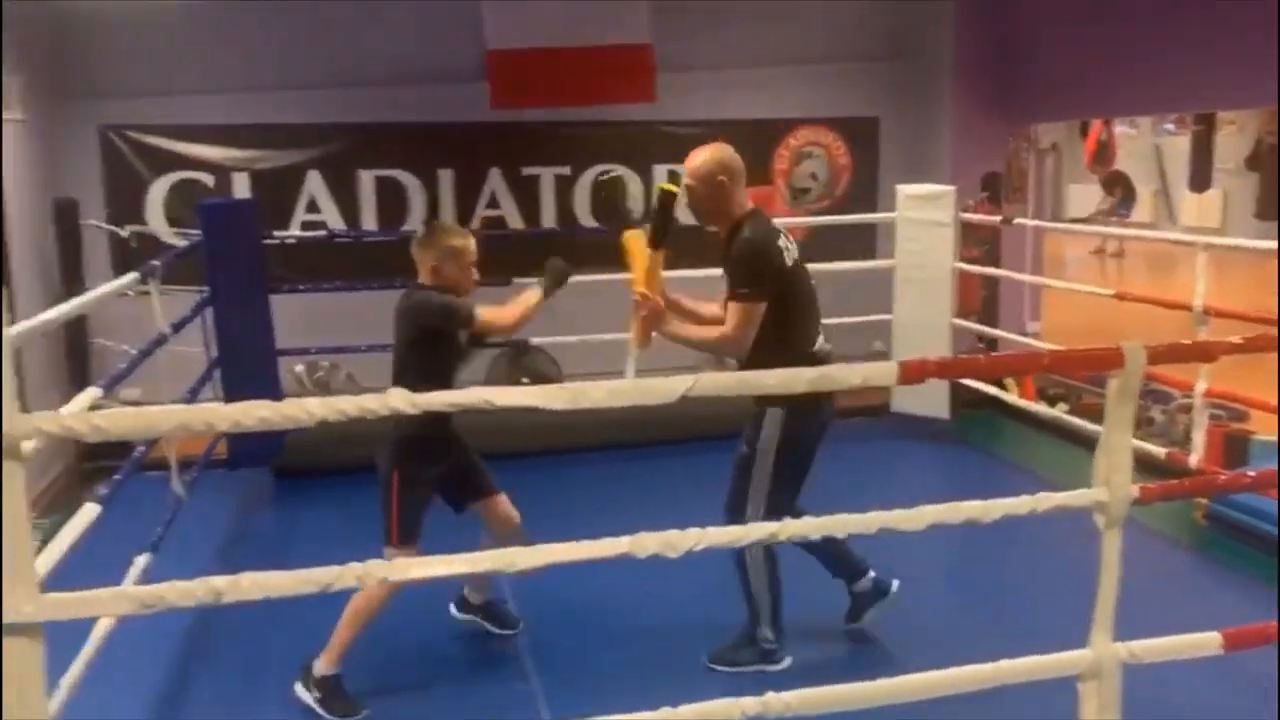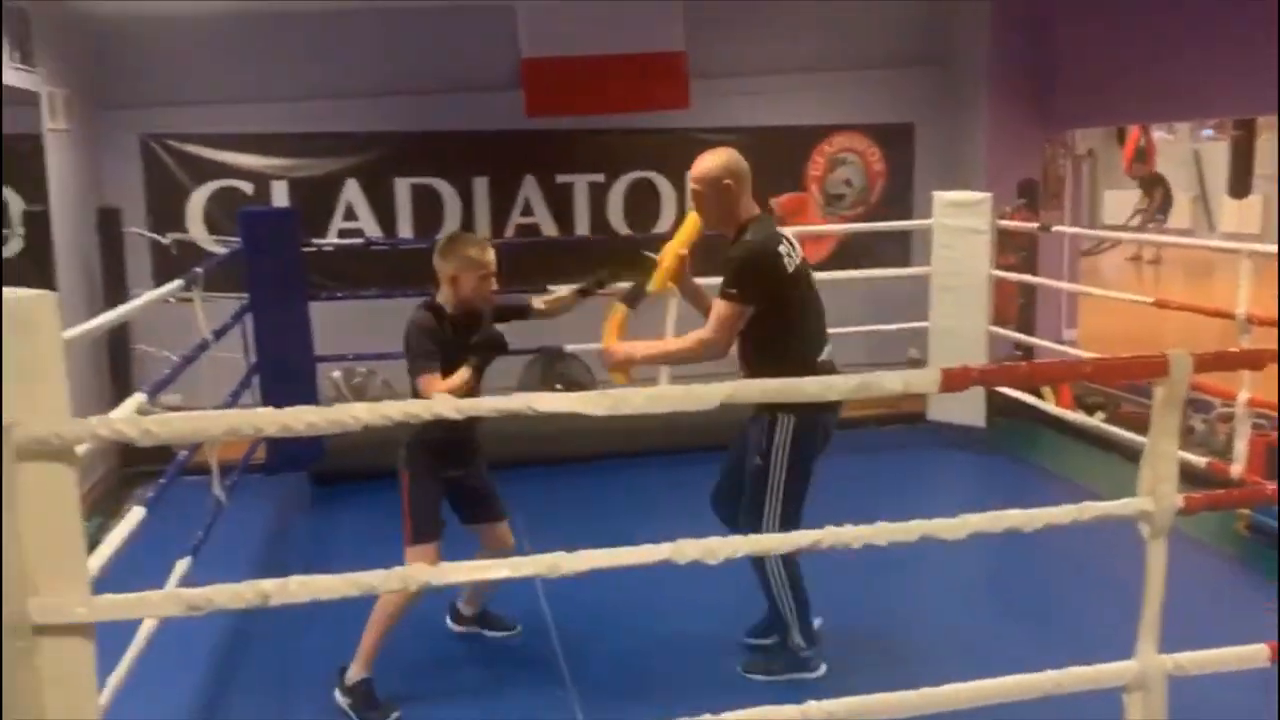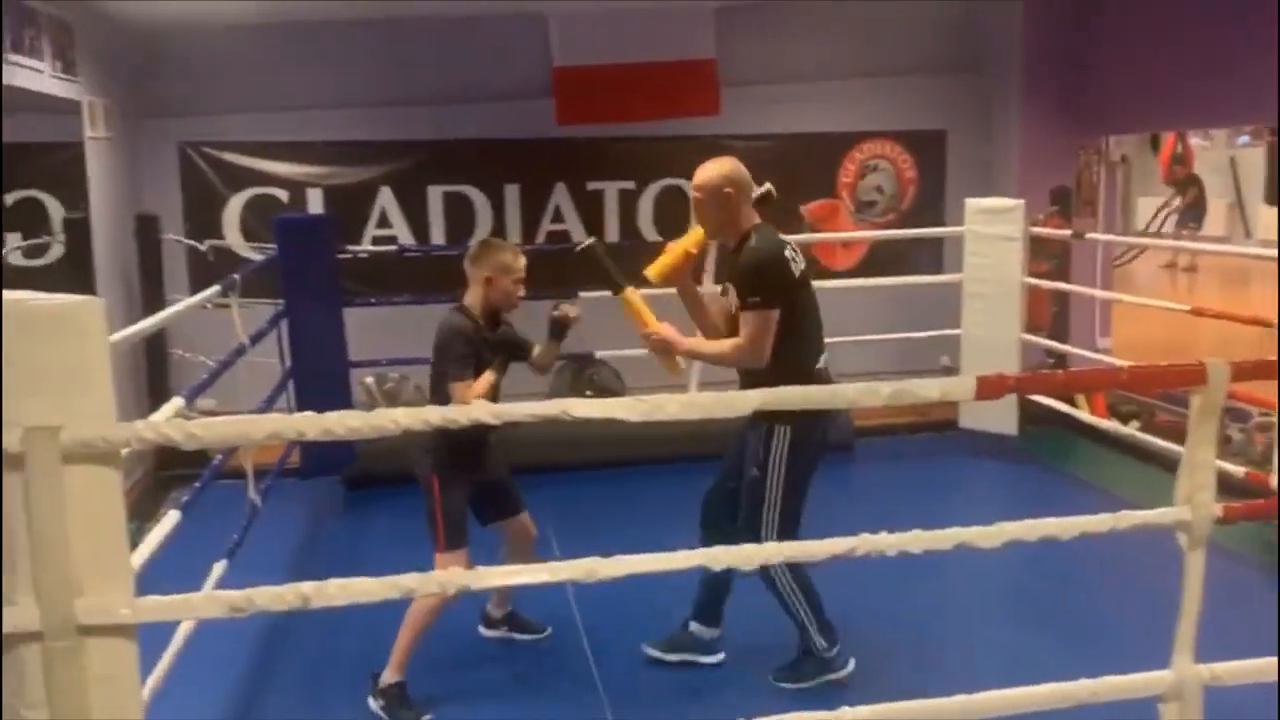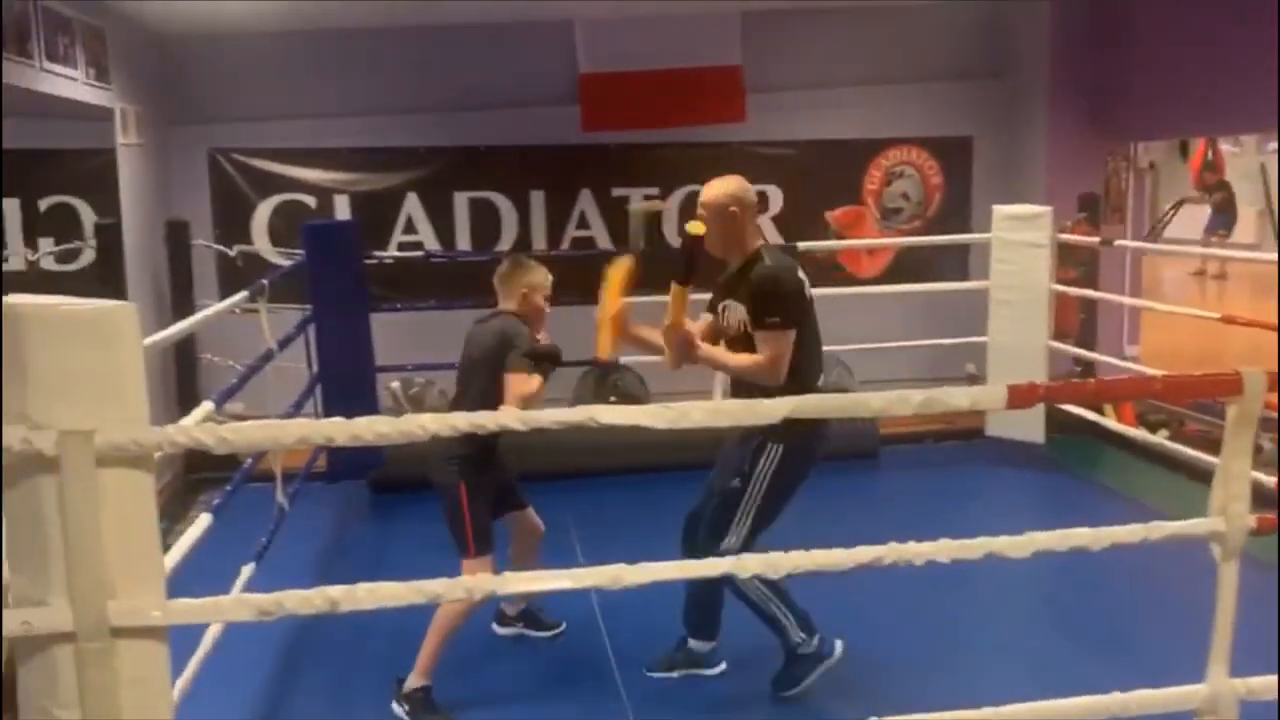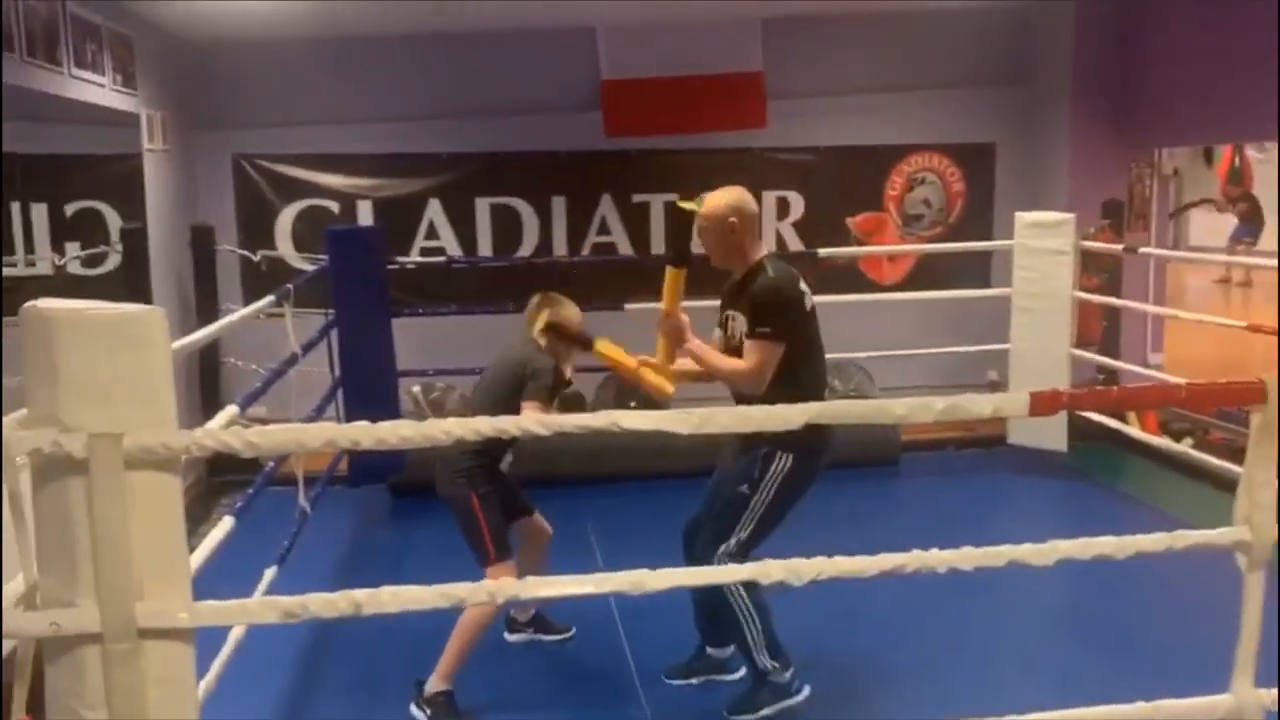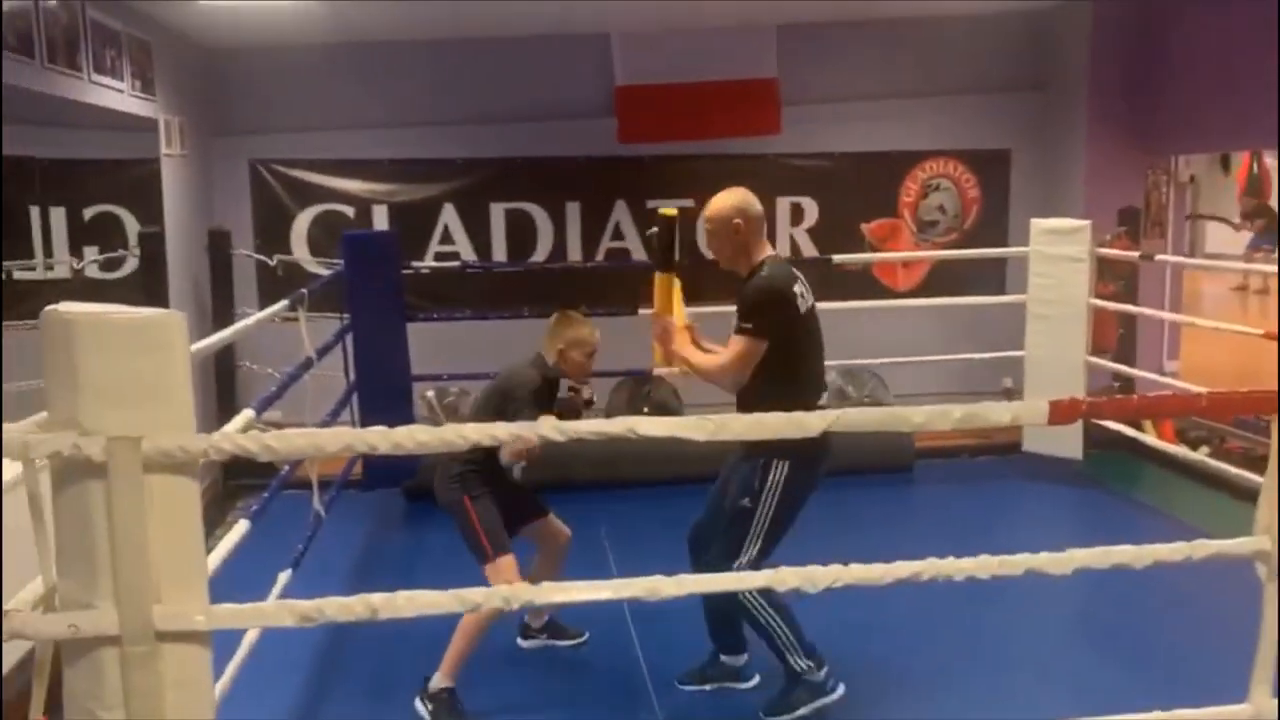
dt=0.1s
person 1, frame 1
left shoulder: (750, 245)
right shoulder: (753, 237)
left elbow: (737, 342)
right elbow: (727, 316)
left wrist: (667, 326)
right wrist: (672, 306)
left hip: (789, 399)
right hip: (799, 392)
left knee: (748, 516)
right knee: (773, 506)
left ankle: (765, 642)
right ankle: (862, 580)
person 1, frame 2
left shoulder: (755, 249)
right shoulder: (756, 240)
left elbow: (713, 343)
right elbow: (732, 317)
left wrist: (635, 353)
right wrist: (686, 286)
left hip: (798, 406)
right hip: (788, 400)
left knee: (767, 528)
right knee: (732, 503)
left ankle: (800, 650)
right ankle: (787, 614)
person 1, frame 3
left shoulder: (763, 259)
right shoulder: (743, 255)
left elbow: (753, 352)
right elbow: (722, 329)
left wrist: (673, 342)
right wrist: (687, 293)
left hip: (794, 416)
right hip: (772, 412)
left knee: (768, 539)
right knee: (719, 515)
left ankle: (825, 651)
right ankle: (702, 633)
person 1, frame 4
left shoulder: (773, 276)
right shoulder: (736, 275)
left elbow: (771, 371)
right elbow: (700, 341)
left wrist: (700, 352)
right wrist: (639, 335)
left hip: (786, 433)
right hip: (758, 427)
left knee: (724, 549)
right knee: (699, 531)
left ankle: (806, 644)
right ankle: (700, 647)
person 1, frame 5
left shoulder: (773, 287)
right shoulder: (742, 286)
left elbow: (753, 379)
right elbow: (723, 362)
left wrist: (688, 343)
right wrist: (668, 369)
left hip: (790, 444)
right hip: (760, 438)
left knee: (721, 554)
right knee: (699, 537)
left ankle: (776, 676)
right ankle: (718, 652)
person 1, frame 6
left shoulder: (770, 288)
right shoulder: (760, 283)
left elbow: (731, 374)
left wrist: (681, 346)
right wrist: (696, 348)
left hip: (788, 451)
right hip: (765, 445)
left knee: (736, 568)
right knee: (705, 542)
left ankle: (811, 676)
right ankle: (732, 660)
person 2, frame 1
left shoulder: (440, 303)
right shoulder: (425, 308)
right elbow: (504, 321)
right wrist: (547, 283)
left hip: (442, 439)
right hip: (409, 452)
left knee: (509, 525)
left ankle: (474, 599)
right ankle: (319, 672)
person 2, frame 2
left shoulder: (477, 311)
right shoulder: (423, 324)
left elbow: (540, 306)
right elbow: (436, 397)
left wrist: (583, 291)
right wrist: (478, 357)
left hip: (464, 450)
right hip: (426, 458)
left knee: (501, 545)
right knee: (418, 572)
left ankle: (466, 611)
right ankle: (353, 678)
person 2, frame 3
left shoulder: (493, 321)
right shoulder: (454, 329)
left elbow: (539, 366)
right elbow: (467, 402)
left wrist: (558, 331)
right wrist: (498, 363)
left hip: (479, 453)
right hip: (448, 461)
left knee: (525, 537)
right knee: (450, 576)
left ankle: (498, 615)
person 2, frame 4
left shoulder: (495, 327)
right shoulder: (513, 331)
right elbow: (518, 399)
left wrist: (536, 355)
right wrist: (542, 363)
left hip: (484, 454)
right hip: (464, 464)
left knee: (531, 531)
right knee: (477, 581)
left ankle: (512, 611)
person 2, frame 5
left shoulder: (521, 357)
right shoulder: (538, 365)
left wrist: (558, 390)
right wrist: (558, 388)
left hip: (482, 468)
right hip: (466, 478)
left knee: (537, 535)
left ankle: (522, 618)
person 2, frame 6
left shoulder: (539, 376)
right shoulder: (528, 383)
left elbow: (525, 436)
right elbow: (510, 456)
left hip: (491, 474)
right hip: (466, 482)
left knee: (558, 538)
right knee: (507, 585)
left ankle: (535, 624)
